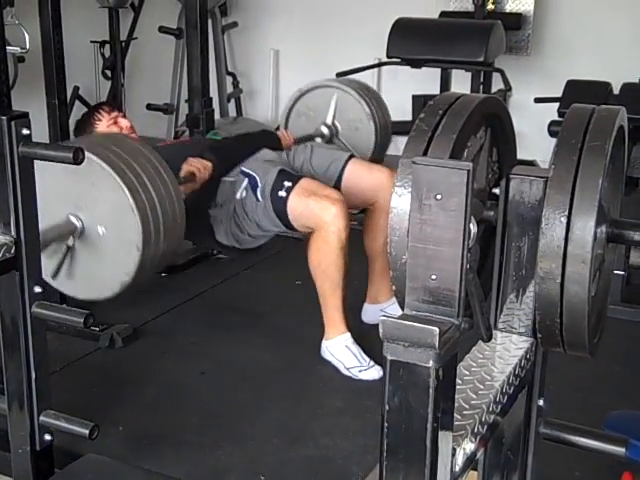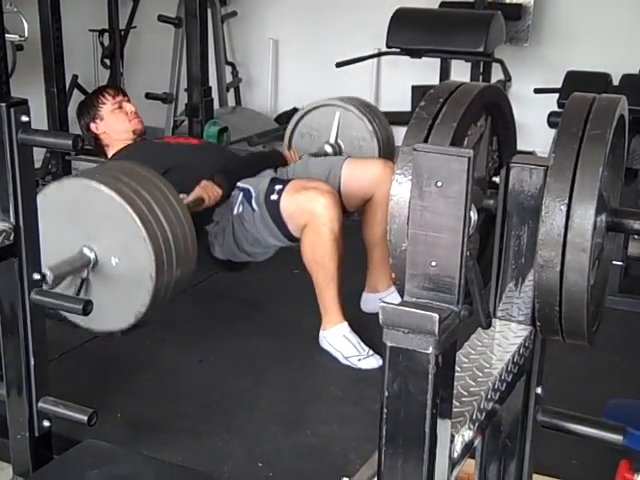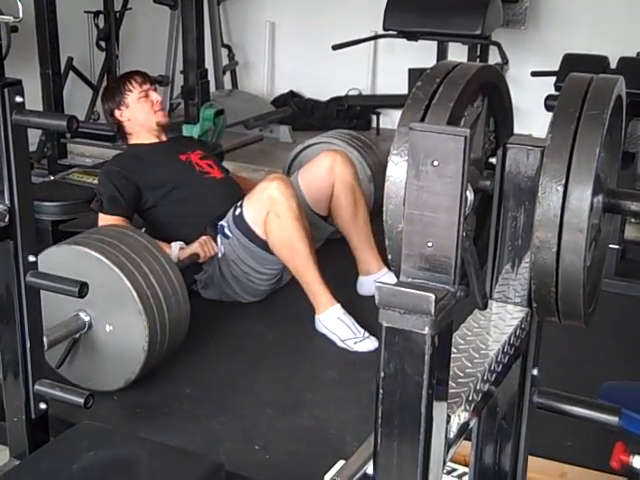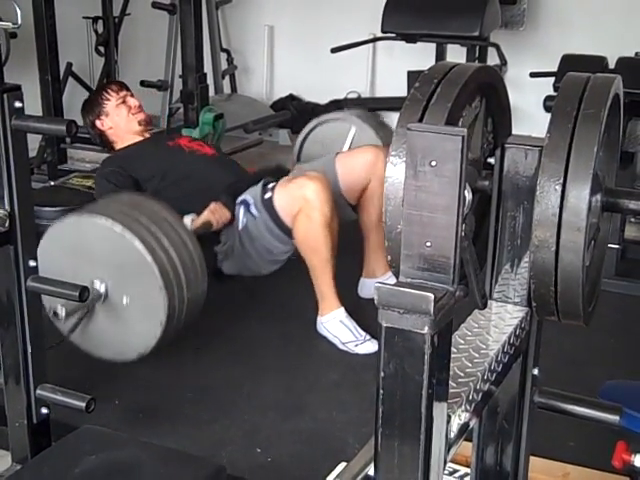
dt=0.7s
person 1, frame 1
left shoulder: (161, 154)
left wrist: (276, 139)
right wrist: (183, 180)
right hip: (237, 184)
left knee: (385, 183)
right knee: (332, 211)
left ankle: (380, 302)
right ankle: (336, 339)
person 1, frame 2
left shoulder: (163, 146)
left wrist: (282, 157)
right wrist: (188, 201)
right hip: (235, 207)
left knee: (382, 174)
right knee: (321, 203)
left ankle: (379, 290)
right ankle: (333, 329)
person 1, frame 3
left shoulder: (190, 145)
right shoulder: (122, 170)
right wrist: (177, 251)
left hip: (270, 244)
right hip: (222, 262)
left knee: (333, 163)
right knee: (275, 190)
left ankle: (373, 275)
right ankle: (328, 312)
person 1, frame 4
left shoulder: (174, 140)
right shoulder: (116, 170)
left wrist: (285, 173)
right wrist: (190, 222)
left hip: (263, 193)
right hip: (235, 223)
left knee: (372, 158)
right knee: (312, 189)
left ankle: (376, 276)
right ankle: (331, 315)
